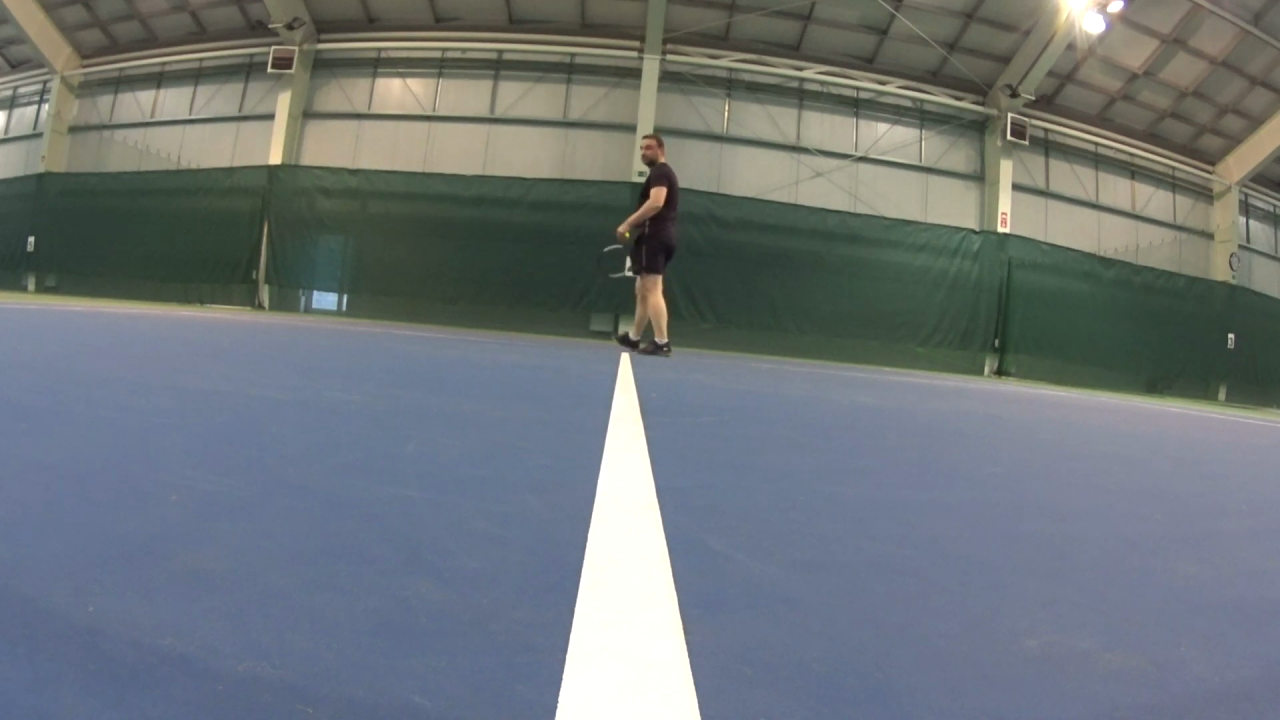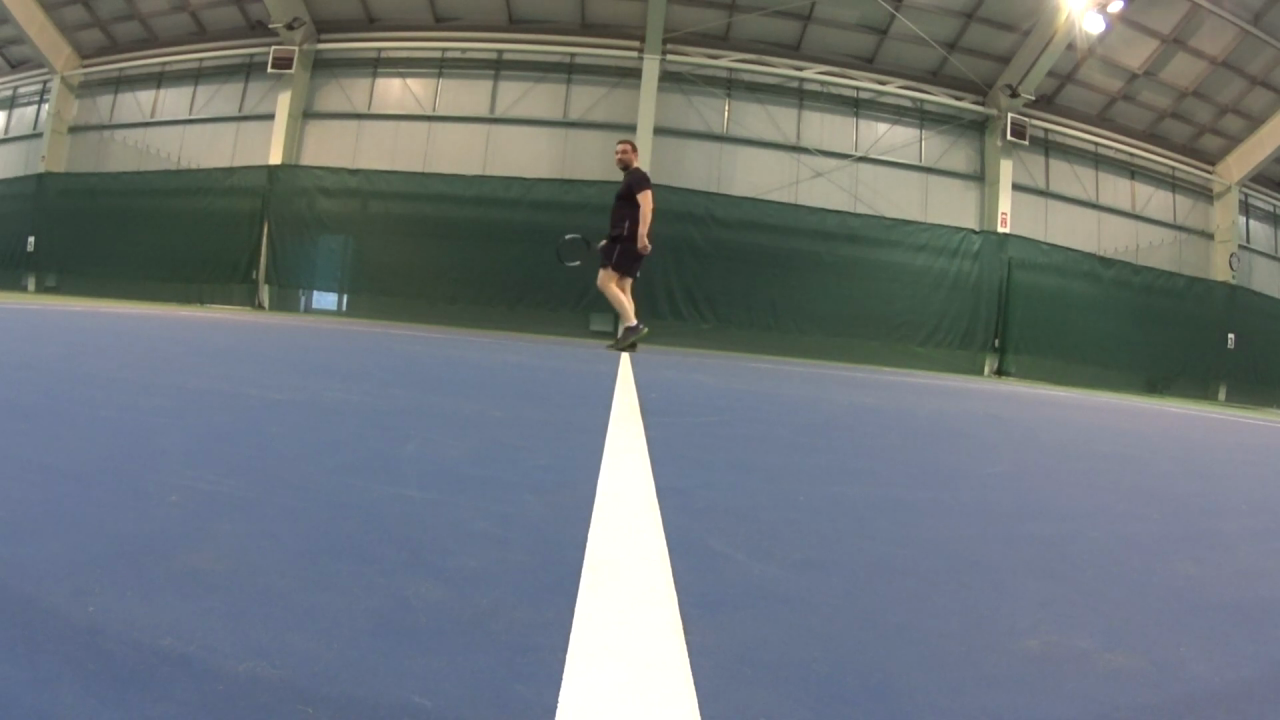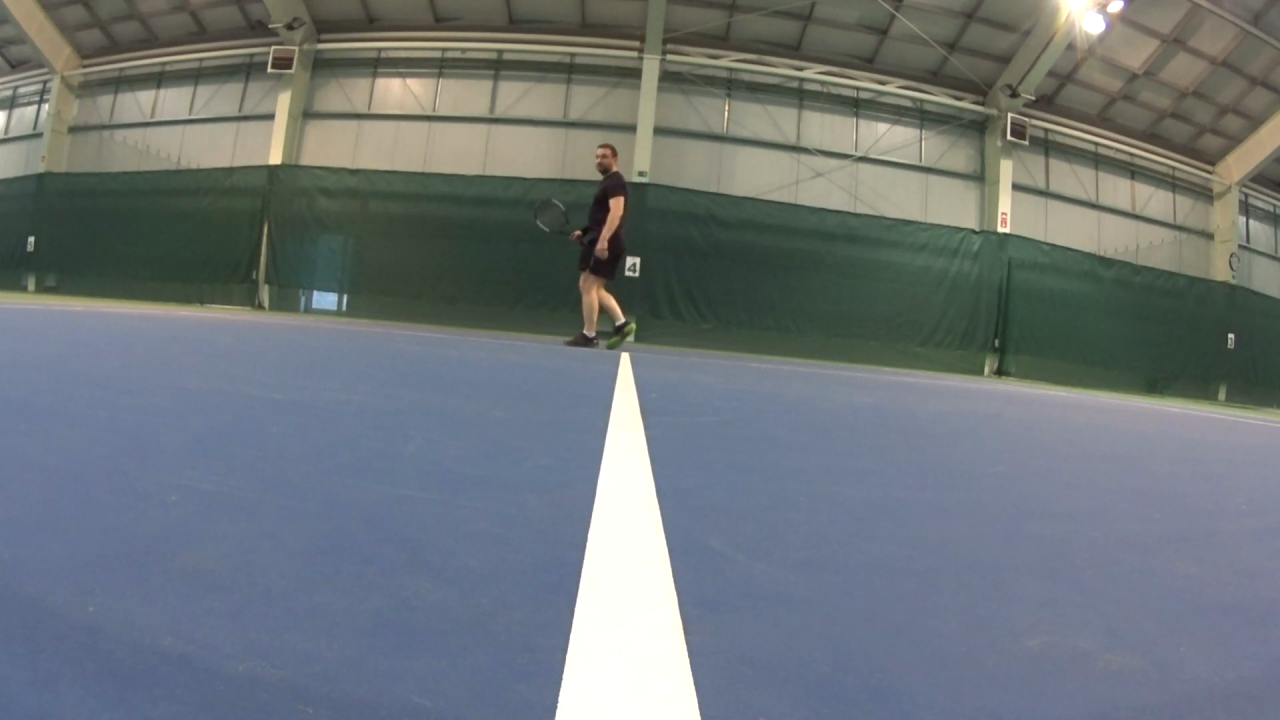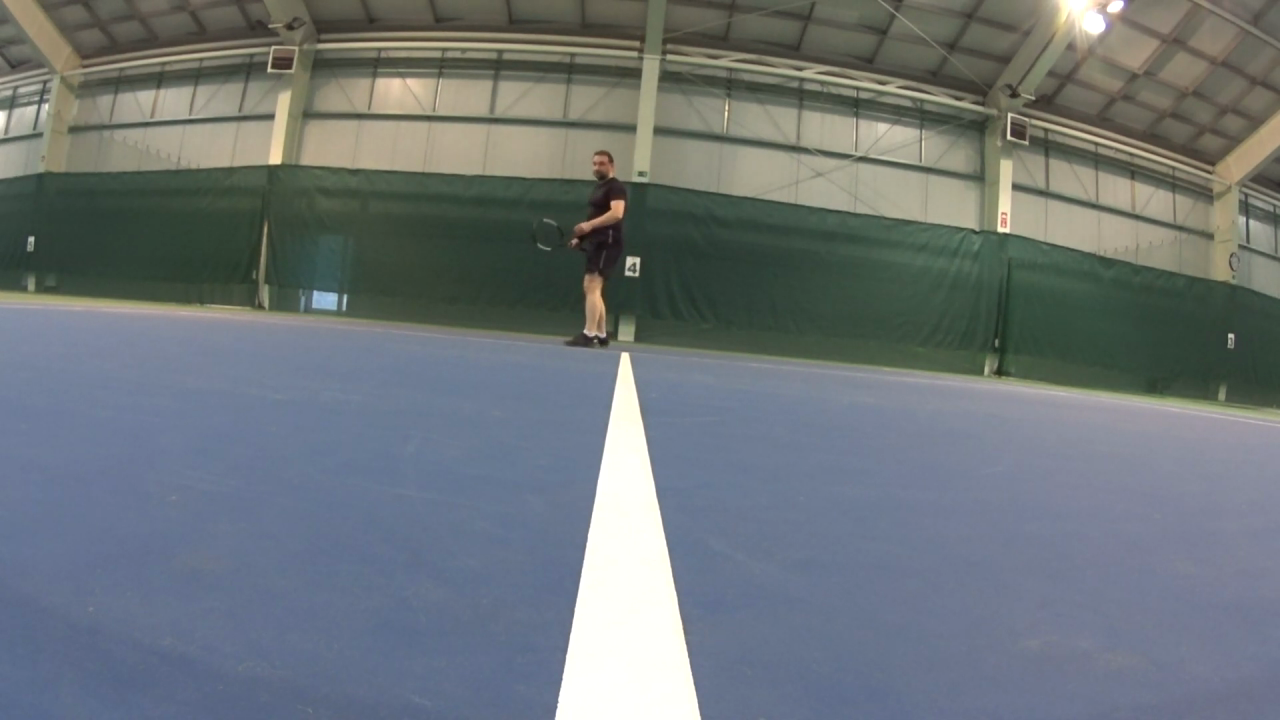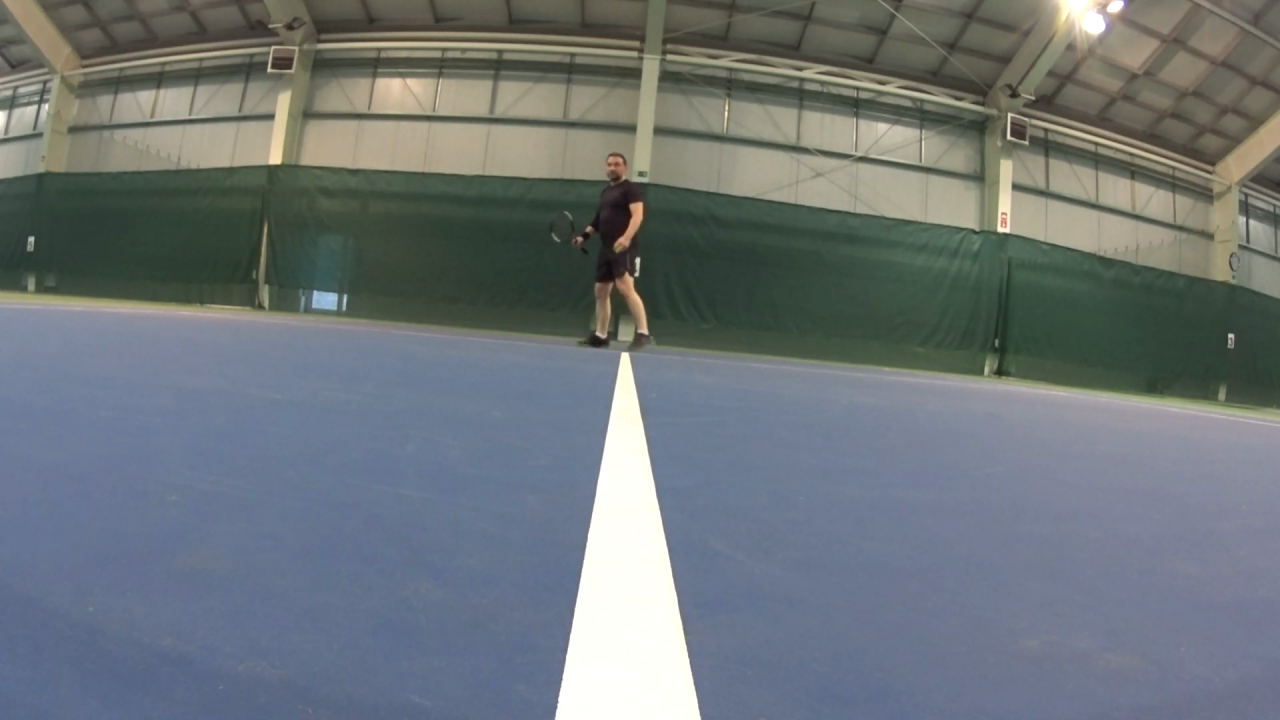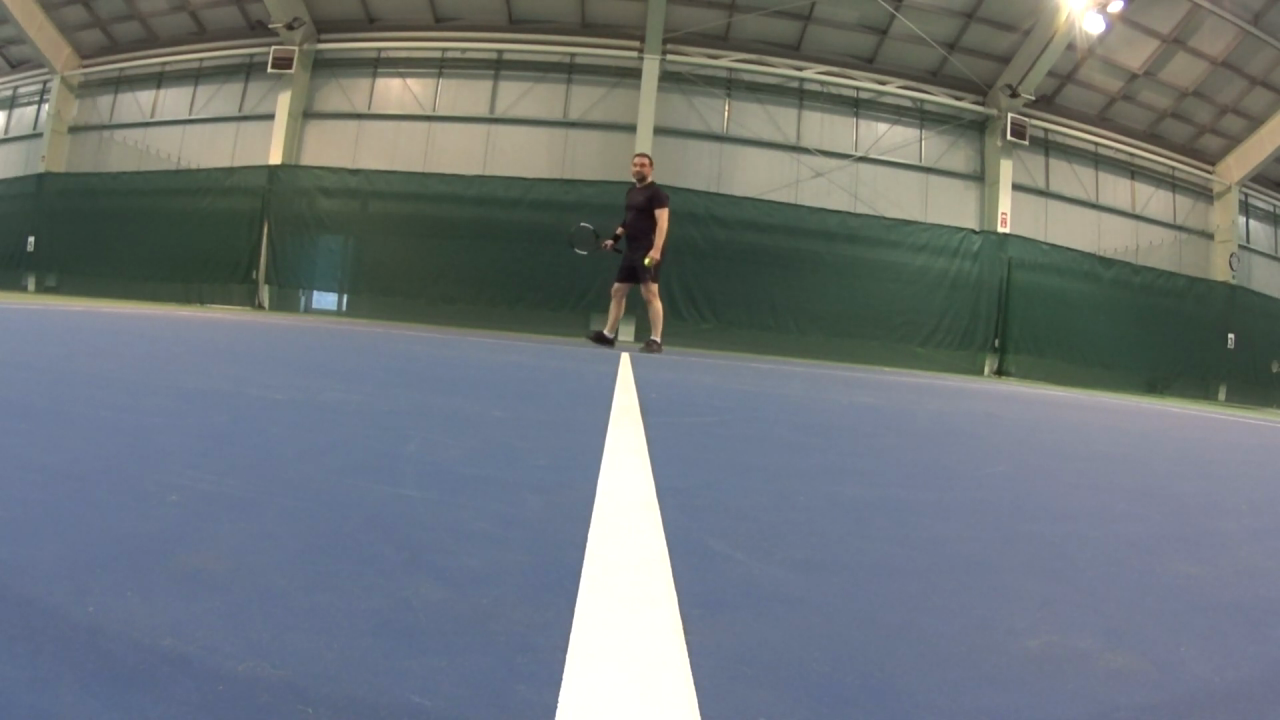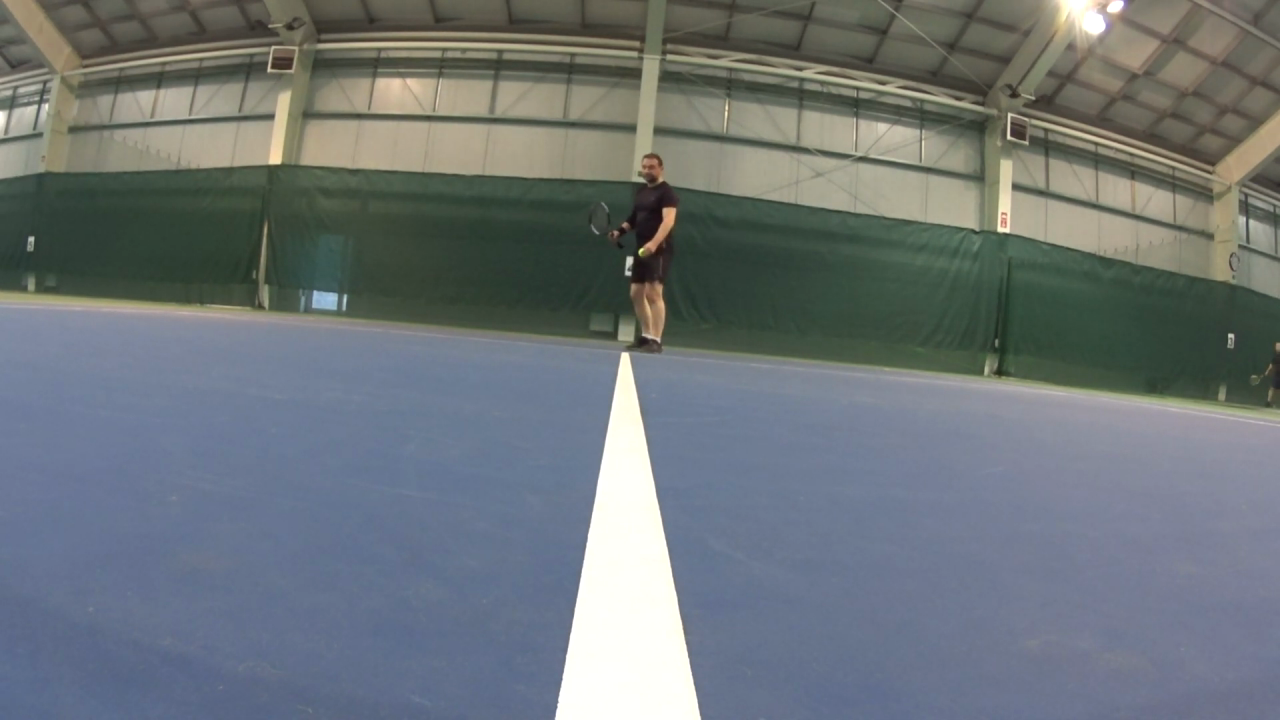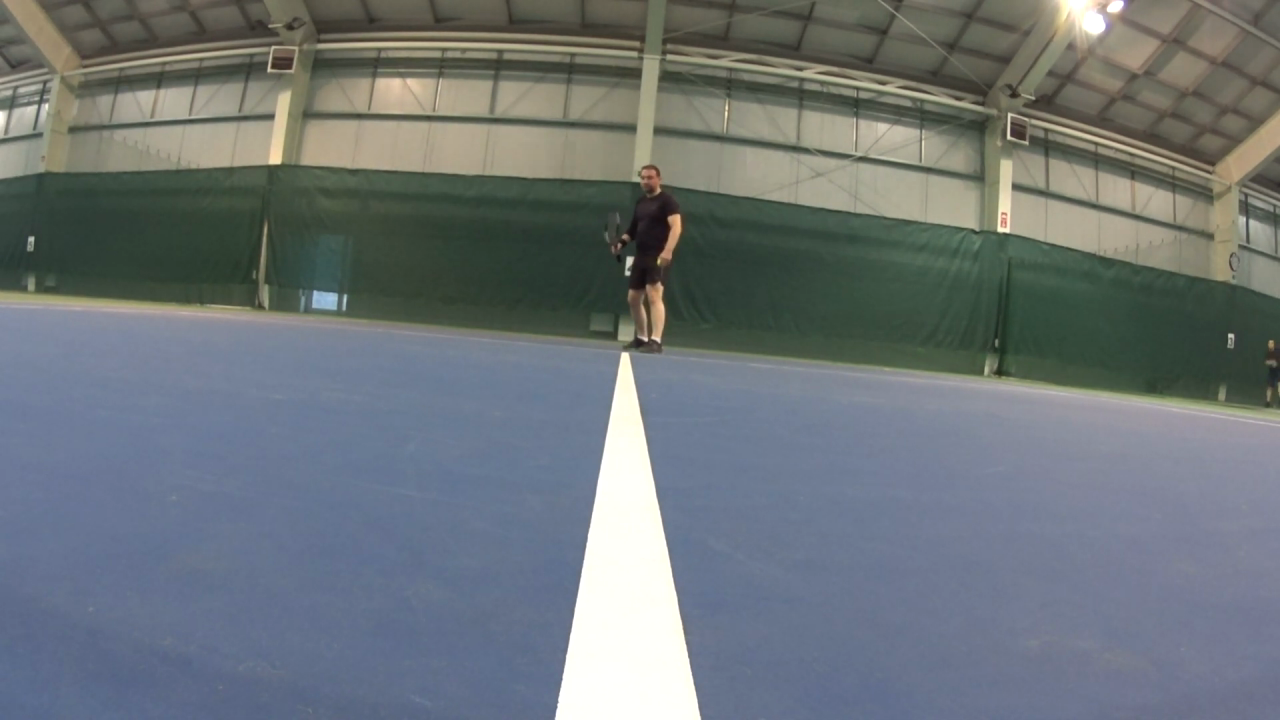
dt=0.4s
person 1, frame 1
left shoulder: (659, 172)
right shoulder: (666, 174)
left elbow: (656, 202)
left wrist: (628, 223)
left hip: (653, 237)
right hip: (663, 238)
left knee: (652, 290)
right knee: (642, 289)
left ankle: (662, 342)
right ankle: (634, 337)
person 1, frame 2
left shoulder: (638, 177)
right shoulder: (629, 179)
left elbow: (646, 206)
left wrist: (642, 236)
right wrist: (609, 239)
left hip: (628, 239)
right hip: (624, 239)
left knee: (605, 282)
right knee: (622, 289)
left ankle: (633, 325)
right ankle: (628, 338)
person 1, frame 3
left shoulder: (615, 182)
right shoulder: (609, 182)
left elbow: (616, 212)
left wrist: (602, 239)
right wrist: (584, 231)
left hip: (605, 243)
right hip: (610, 244)
left knee: (587, 286)
right knee: (596, 289)
left ankle: (589, 335)
right ankle: (622, 323)
person 1, frame 4
left shoulder: (616, 187)
right shoulder: (598, 189)
left elbow: (617, 213)
left wrist: (590, 225)
right wrist: (579, 237)
left hip: (608, 245)
right hip: (595, 246)
left knee: (592, 287)
right knee: (591, 290)
left ankle: (589, 335)
right ankle: (600, 335)
person 1, frame 5
left shoulder: (630, 189)
right shoulder: (605, 192)
left elbow: (637, 215)
left wrist: (627, 237)
right wrist: (584, 236)
left hip: (623, 248)
right hip: (607, 248)
left knee: (625, 288)
right knee: (600, 291)
left ankle: (643, 333)
right ankle: (600, 336)
person 1, frame 6
left shoulder: (657, 193)
right shoulder: (631, 192)
left elbow: (663, 222)
left wrist: (657, 249)
right wrist: (614, 239)
left hip: (647, 252)
right hip: (630, 251)
left knee: (650, 294)
right knee: (617, 292)
left ankle: (655, 341)
right ankle: (607, 334)
person 1, frame 7
left shoulder: (667, 193)
right shoulder: (641, 191)
left elbow: (669, 221)
left wrist: (654, 243)
right wrist: (620, 231)
left hip: (659, 251)
right hip: (642, 250)
left knee: (654, 294)
right knee: (636, 294)
left ankle: (656, 341)
right ankle: (646, 336)
person 1, frame 8
left shoulder: (667, 201)
right shoulder: (640, 203)
left elbow: (676, 227)
right elbow: (633, 228)
left wrist: (668, 250)
right wrist: (621, 243)
left hip: (659, 257)
right hip: (641, 257)
left knee: (654, 296)
right knee: (633, 299)
left ankle: (655, 341)
right ankle: (641, 338)
